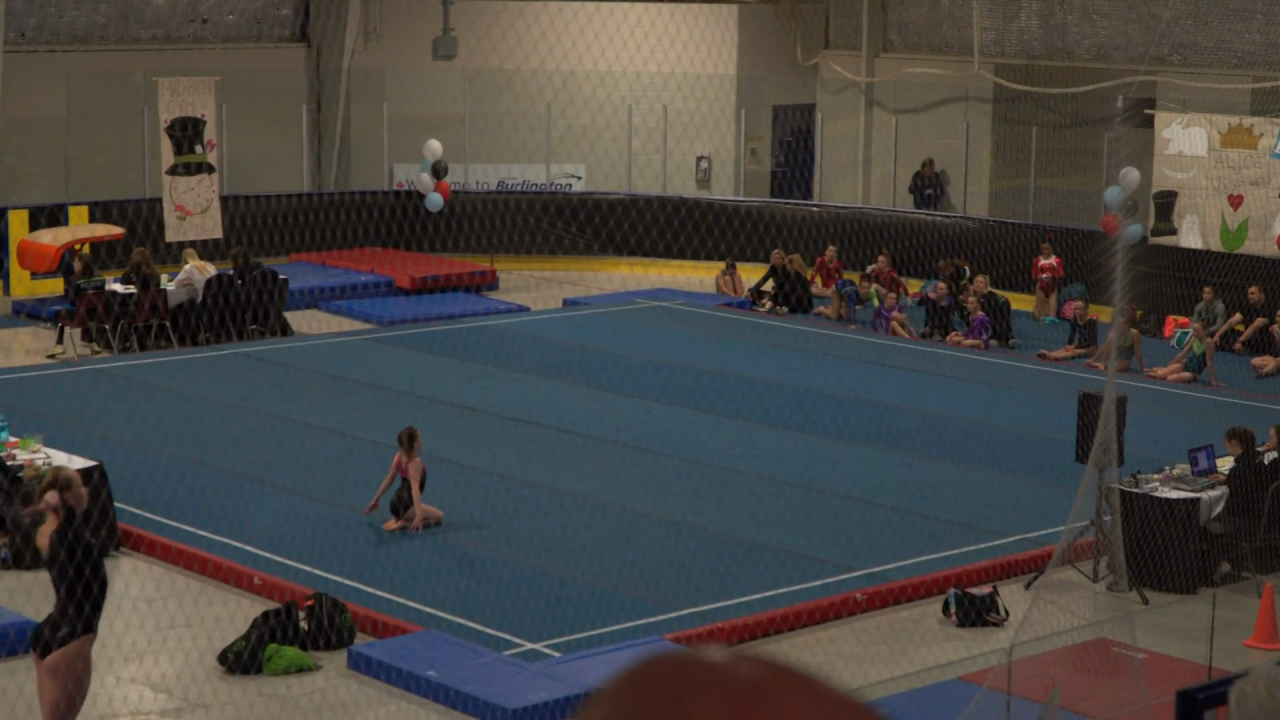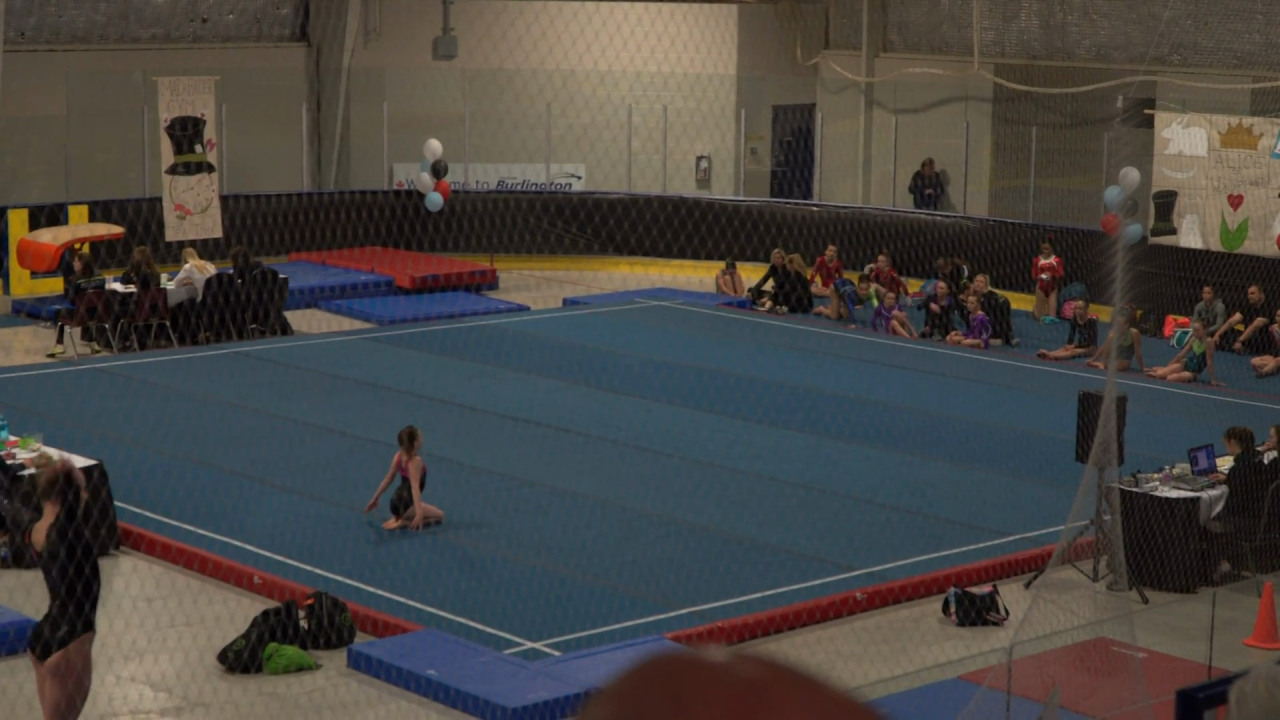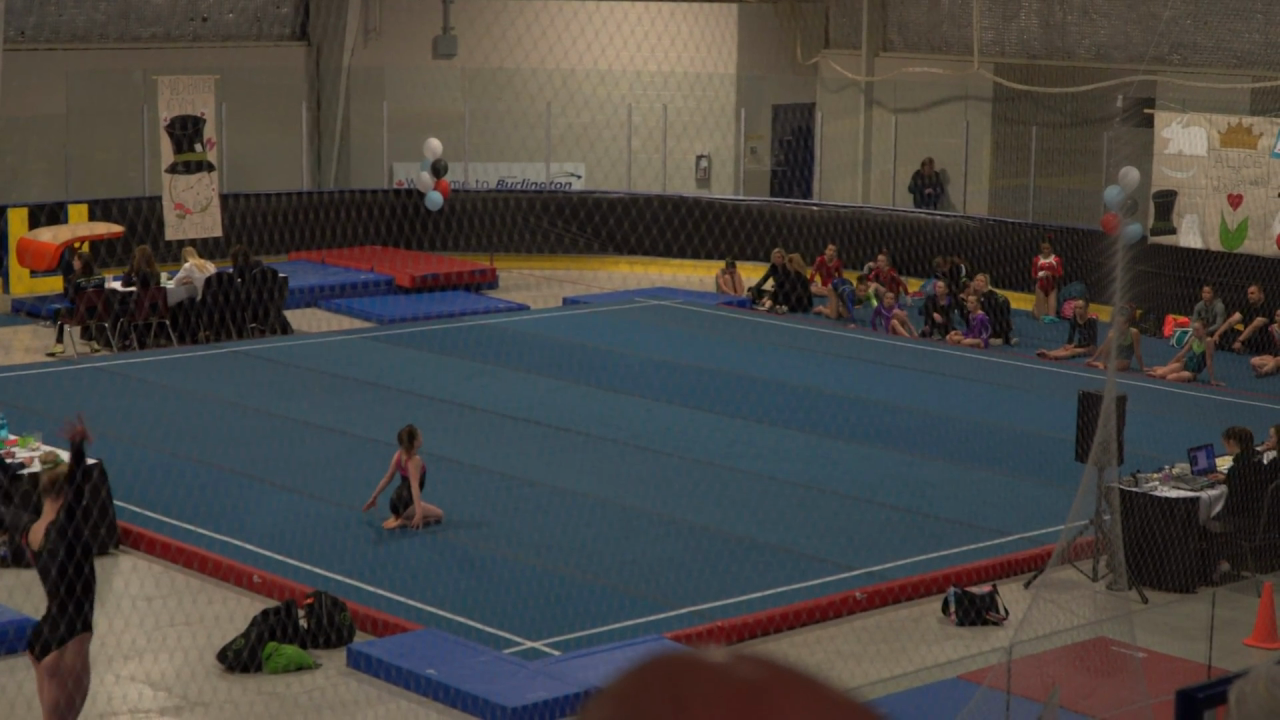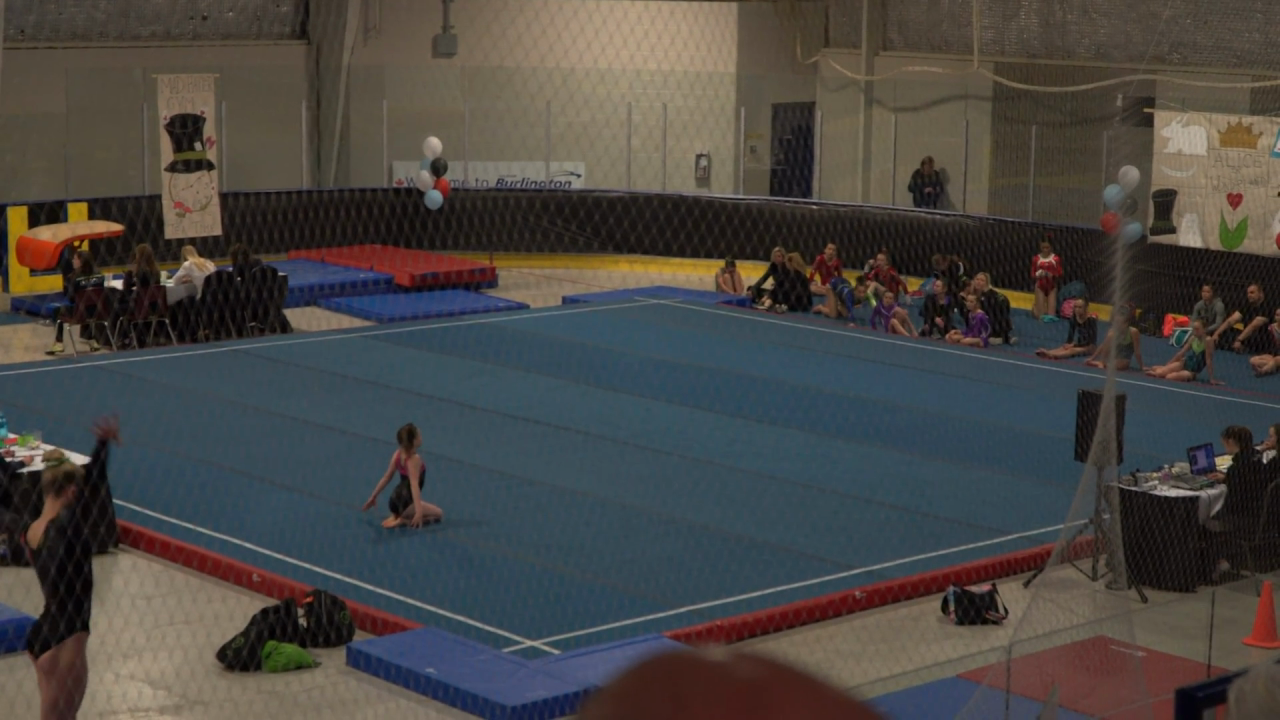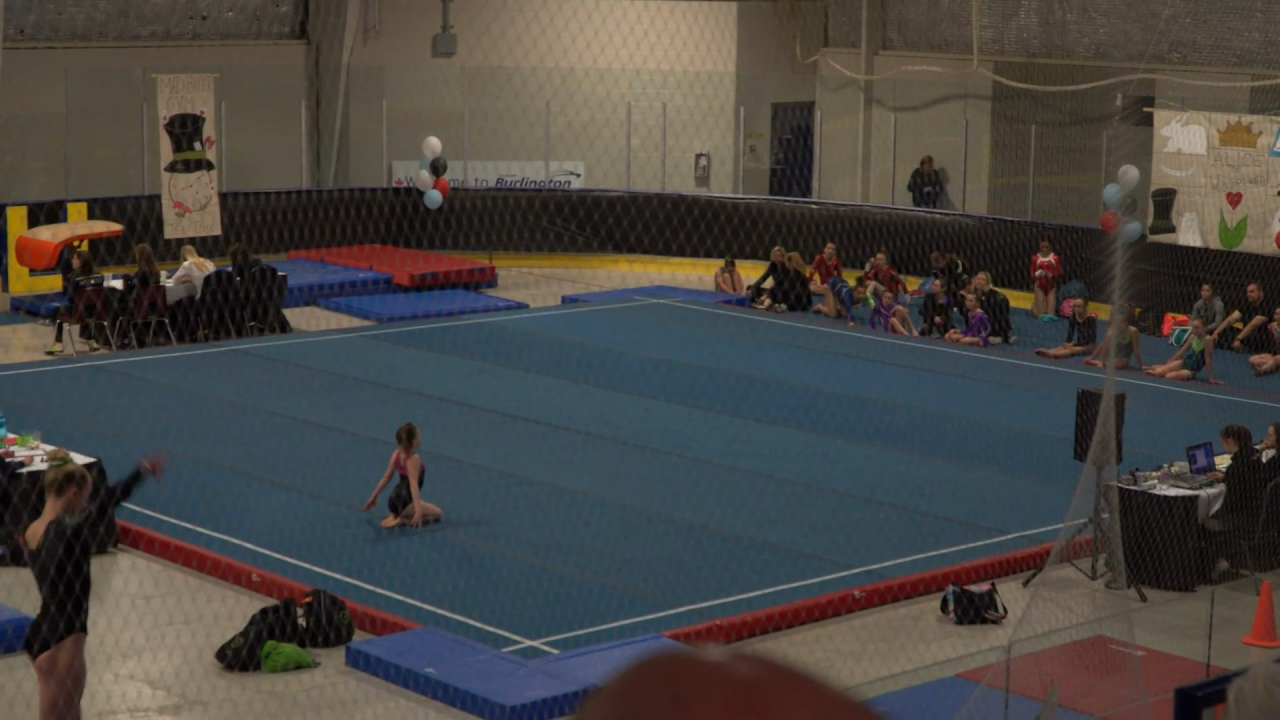
dt=0.1s
person 1, frame 1
left shoulder: (47, 534)
right shoulder: (66, 534)
right elbow: (68, 516)
right wrist: (55, 501)
left hip: (49, 637)
right hip: (70, 645)
person 1, frame 2
left shoulder: (39, 531)
right shoulder: (60, 534)
right elbow: (72, 495)
right wrist: (67, 473)
left hip: (44, 641)
right hip: (69, 647)
person 1, frame 3
left shoulder: (34, 532)
right shoulder: (60, 531)
right elbow: (76, 488)
right wrist: (79, 446)
left hip: (43, 640)
right hip: (67, 646)
person 1, frame 4
left shoulder: (32, 531)
right shoulder: (63, 527)
right elbow: (89, 482)
right wrist: (103, 442)
left hip: (45, 638)
right hip: (66, 646)
person 1, frame 5
left shoulder: (31, 532)
right shoulder: (62, 530)
right elbow: (105, 502)
right wrist: (142, 471)
left hip: (41, 637)
right hip: (61, 645)
